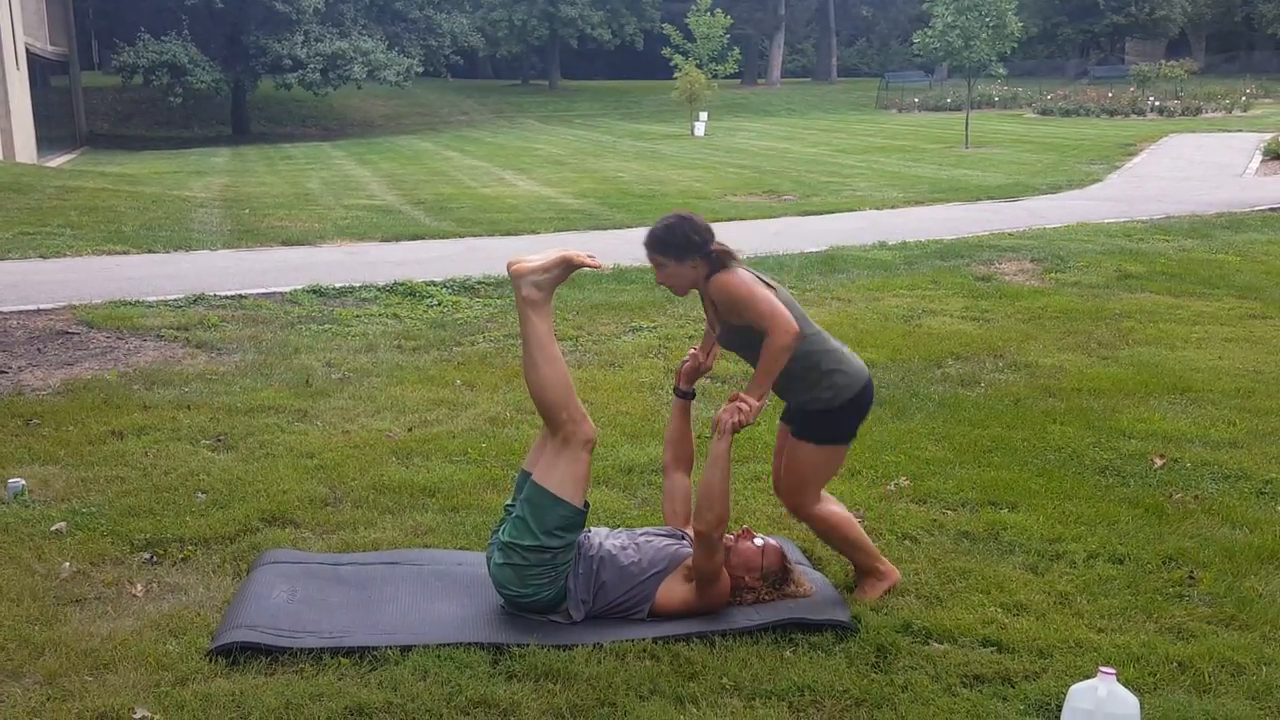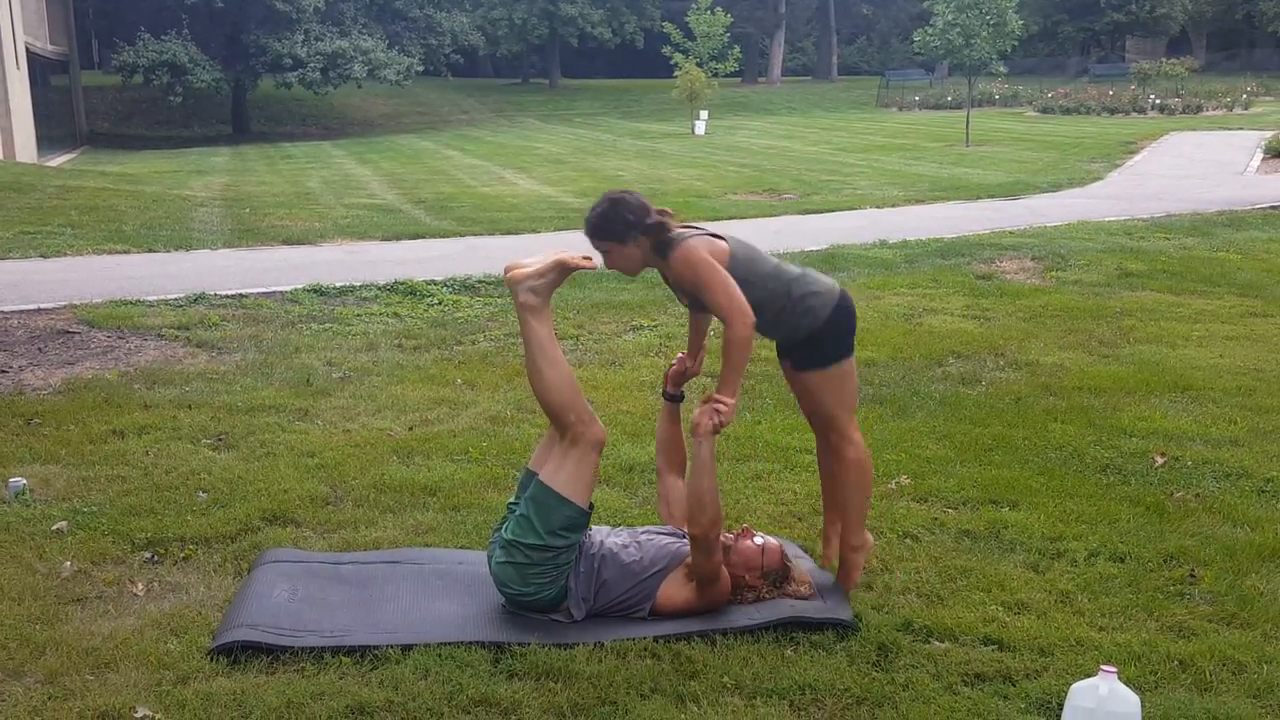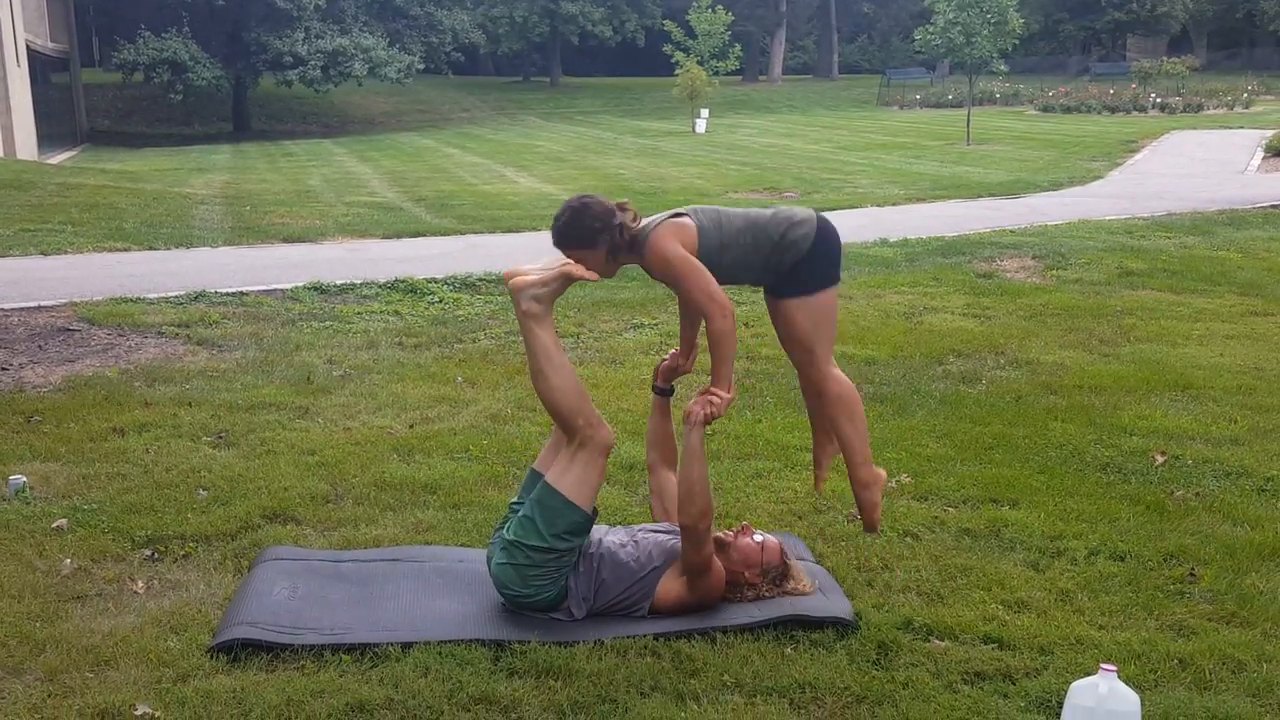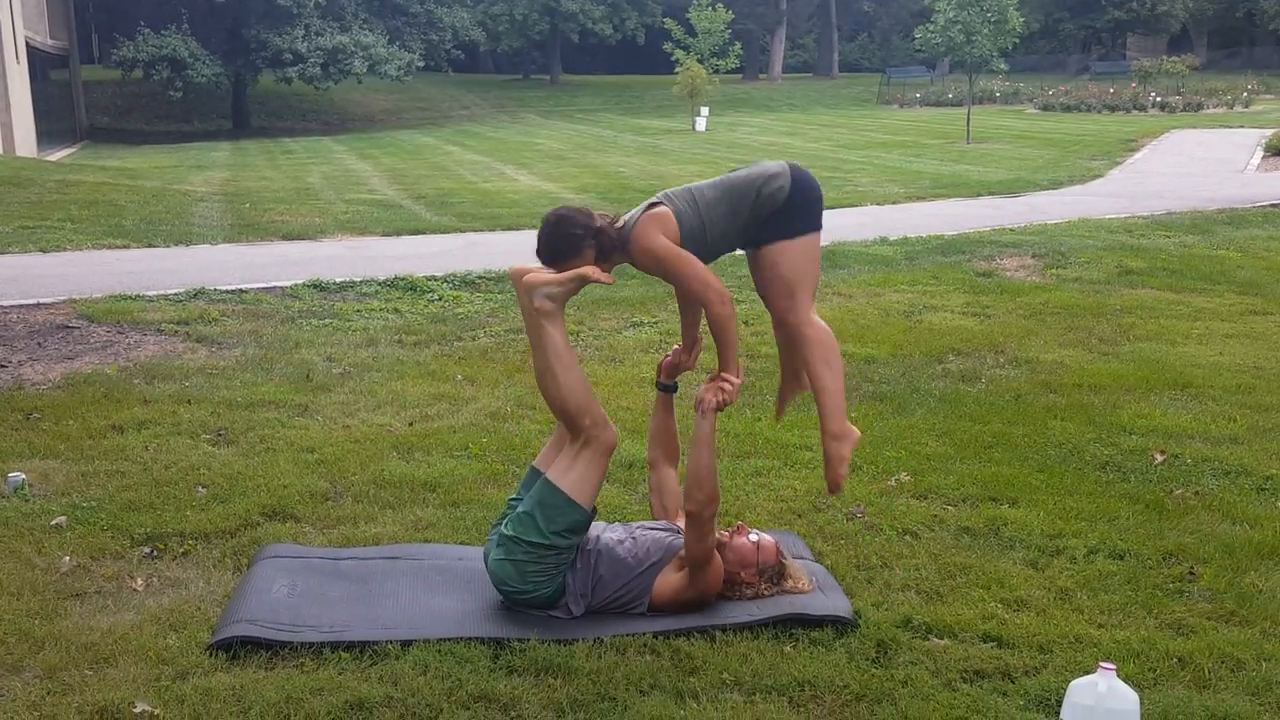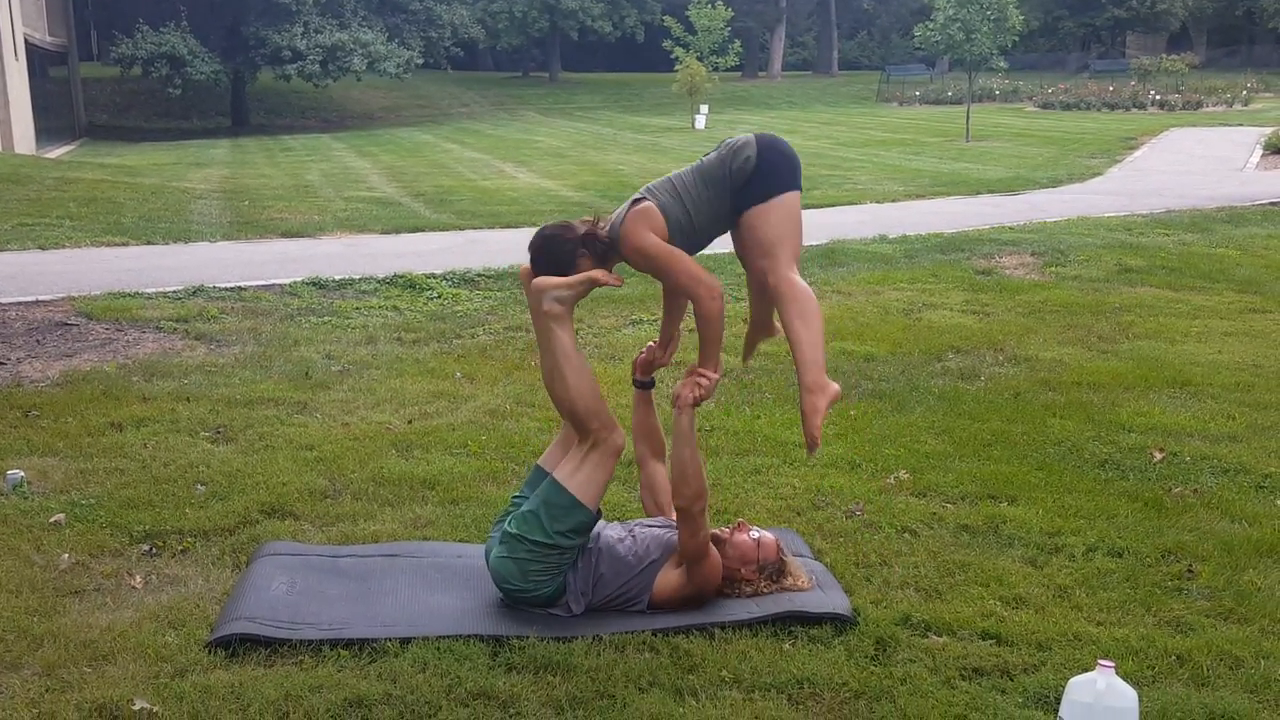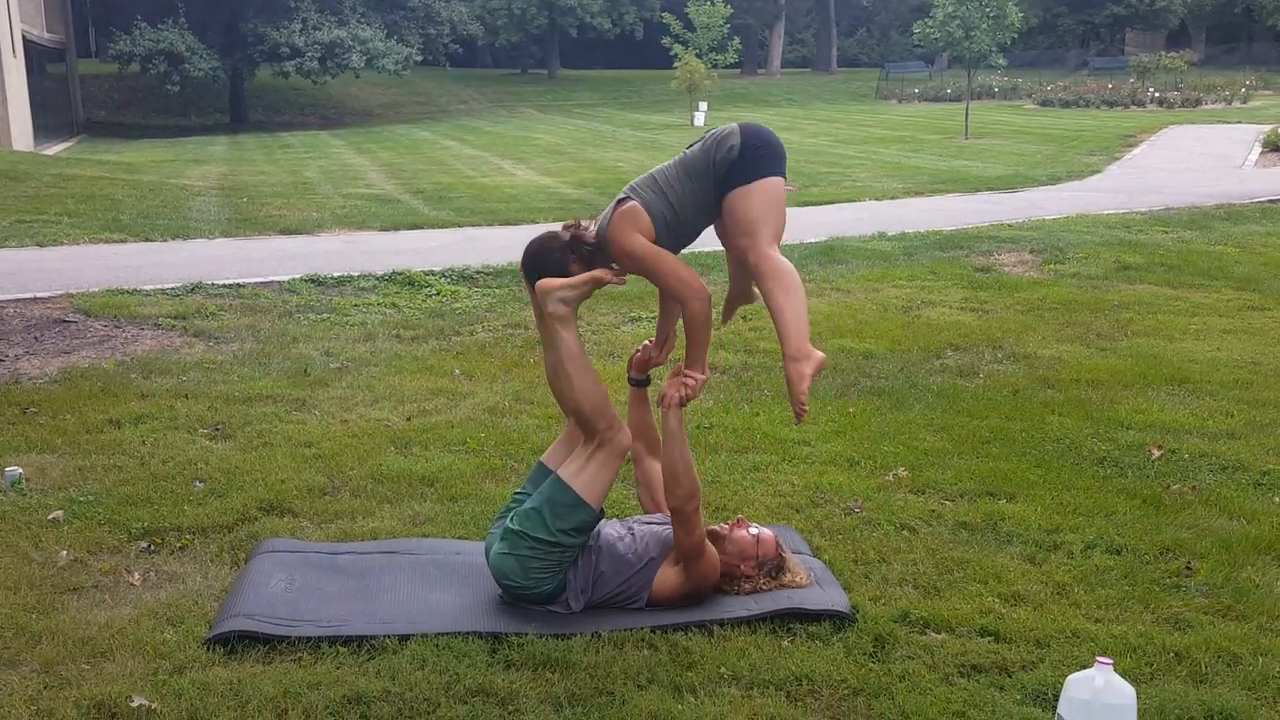
dt=0.1s
person 1, frame 1
left shoulder: (712, 590)
right shoulder: (687, 545)
left elbow: (708, 527)
right elbow: (675, 467)
left wrist: (722, 439)
right wrist: (684, 389)
left hip: (532, 577)
right hip: (521, 557)
left knee: (575, 433)
right knee: (563, 425)
left ankle: (533, 294)
right ankle: (533, 292)
person 1, frame 2
left shoulder: (713, 589)
right shoulder: (684, 542)
left elbow: (704, 531)
right elbow: (669, 470)
left wrist: (703, 439)
right wrist: (672, 392)
left hip: (532, 576)
right hip: (518, 552)
left knee: (584, 432)
right knee: (571, 426)
left ankle: (532, 297)
right ankle: (531, 293)
person 1, frame 3
left shoulder: (708, 583)
right shoulder: (684, 543)
left elbow: (694, 521)
right elbow: (661, 465)
left wrist: (695, 433)
right wrist: (662, 387)
left hip: (532, 576)
right hip: (517, 548)
left knee: (592, 437)
right knee: (574, 428)
left ankle: (534, 306)
right ankle: (533, 304)
person 1, frame 4
left shoulder: (707, 579)
right shoulder: (683, 540)
left elbow: (700, 509)
right elbow: (662, 460)
left wrist: (707, 418)
right wrist: (665, 385)
left hip: (527, 571)
right hip: (513, 548)
left knee: (595, 434)
right knee: (578, 427)
left ankle: (544, 305)
right ankle: (535, 298)
person 1, frame 5
left shoulder: (705, 575)
right shoulder: (681, 537)
left elbow: (690, 503)
right elbow: (650, 456)
left wrist: (684, 414)
right wrist: (643, 381)
left hip: (528, 568)
right hip: (513, 545)
left knee: (604, 438)
right knee: (583, 428)
left ankle: (554, 310)
right ankle: (545, 304)
person 1, frame 6
left shoulder: (702, 571)
right shoulder: (677, 533)
left elbow: (685, 502)
right elbow: (646, 452)
left wrist: (672, 412)
right wrist: (639, 379)
left hip: (528, 565)
right hip: (513, 541)
left knee: (611, 437)
right knee: (588, 427)
left ankle: (558, 310)
right ankle: (547, 303)
person 2, frame 1
left shoulder: (725, 284)
right shoulder: (718, 279)
left elbow: (785, 331)
left wrist: (753, 394)
right wrist: (705, 351)
left hip: (836, 394)
right hip: (810, 395)
left knee: (801, 498)
right knee: (788, 489)
left ankle: (878, 569)
right ankle: (867, 565)
person 2, frame 2
left shoulder: (683, 256)
right shoulder: (670, 247)
left elbow: (741, 320)
right elbow: (701, 304)
left wrist: (727, 394)
right wrist: (693, 355)
left hip: (820, 318)
right hip: (799, 324)
left knee: (836, 430)
right knee: (824, 426)
left ankle: (856, 543)
right ankle: (836, 525)
person 2, frame 3
left shoulder: (655, 247)
right shoulder: (648, 238)
left elbow: (720, 311)
right elbow: (690, 294)
left wrist: (722, 386)
right wrist: (687, 350)
left hip: (805, 245)
right hip: (788, 256)
left knee: (817, 367)
right knee: (806, 366)
left ankle: (864, 474)
right ankle: (825, 441)
person 2, frame 4
left shoulder: (641, 242)
right shoulder: (625, 239)
left elbow: (718, 296)
right elbow: (692, 287)
left wrist: (728, 375)
right wrist: (687, 342)
left hip: (784, 196)
right hip: (770, 201)
left knee: (796, 316)
right knee: (780, 311)
left ankle: (837, 431)
right ankle: (793, 375)
person 2, frame 5
left shoulder: (630, 242)
right shoulder: (619, 237)
left elbow: (707, 292)
right elbow: (677, 276)
left wrist: (709, 367)
right wrist: (668, 340)
left hip: (760, 165)
right hip: (750, 169)
left knee: (775, 276)
right knee: (760, 272)
left ankle: (816, 385)
right ankle: (762, 324)
person 2, frame 6
left shoulder: (618, 242)
right shoulder: (606, 238)
left elbow: (693, 294)
right elbow: (675, 280)
left wrist: (696, 367)
right wrist: (665, 334)
left hip: (747, 150)
right hip: (735, 156)
left knee: (758, 253)
right knee: (738, 247)
left ankle: (799, 358)
right ankle: (741, 294)
